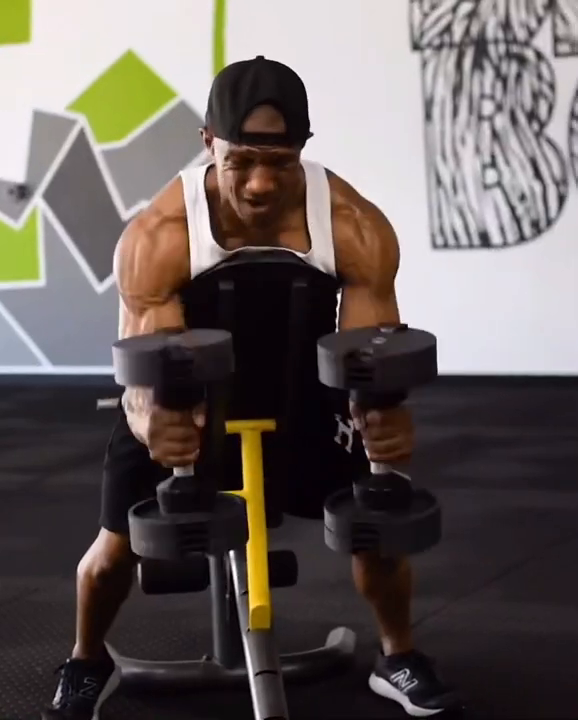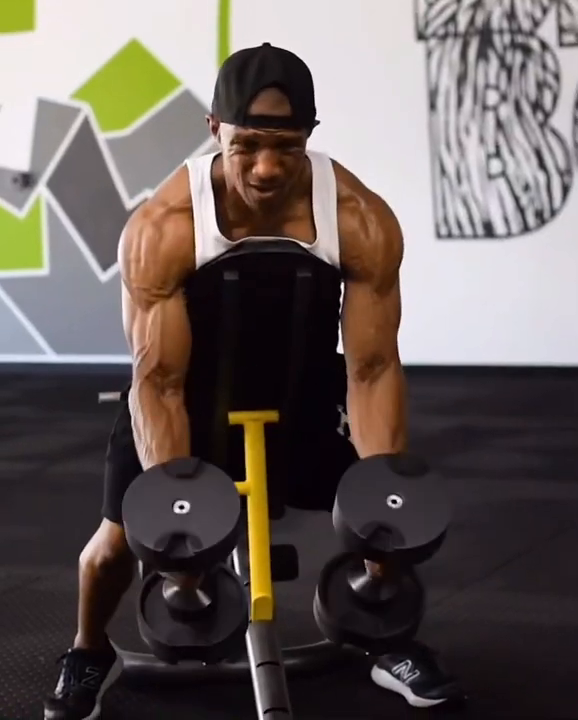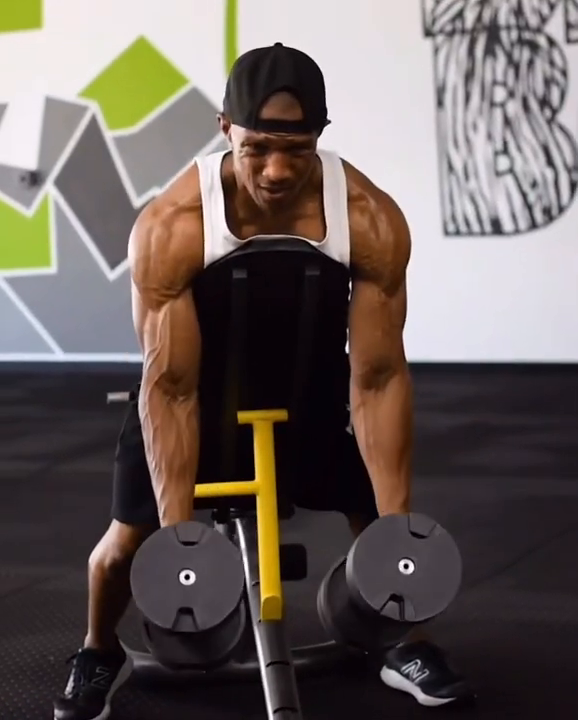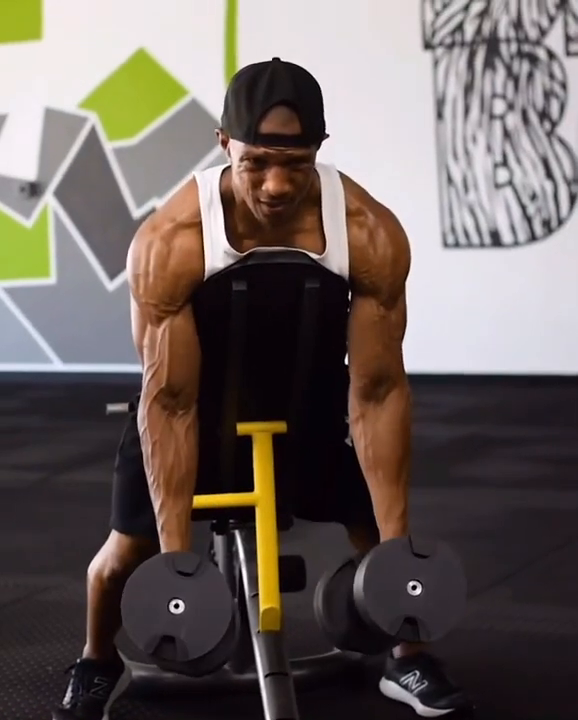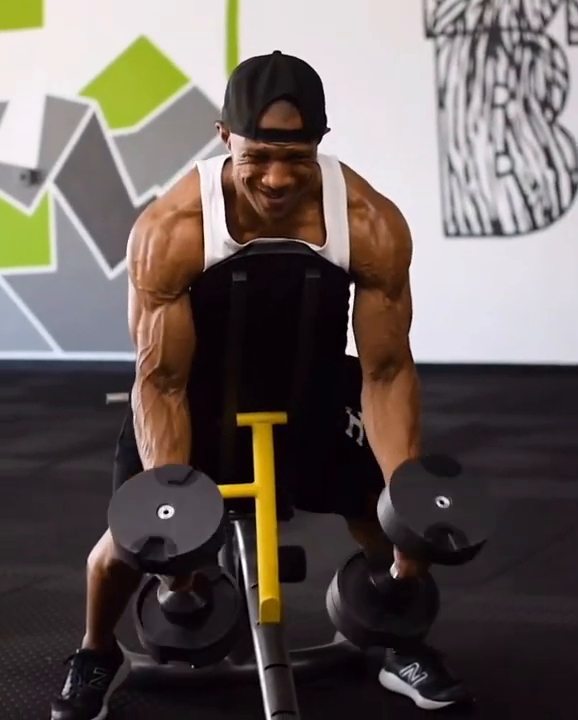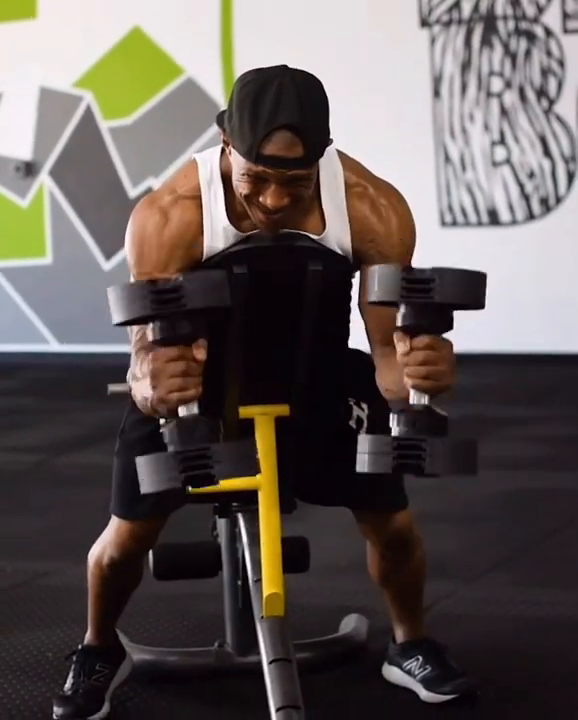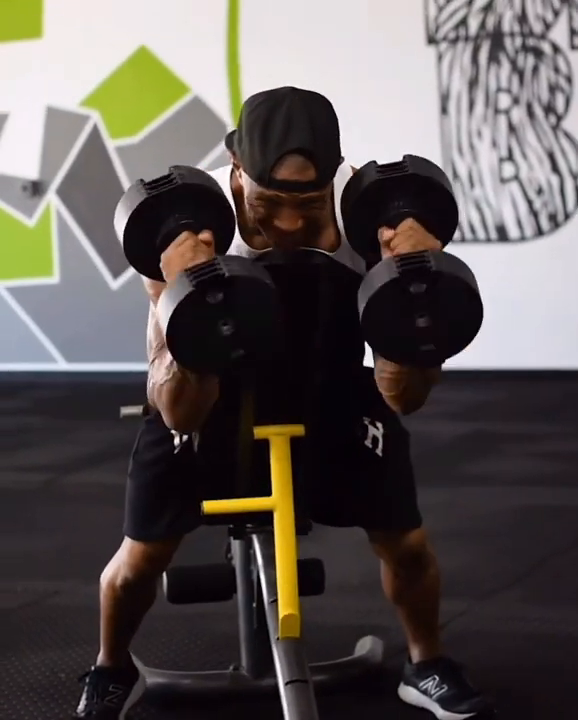
dt=0.3s
person 1, frame 1
left shoulder: (356, 227)
right shoulder: (155, 236)
left wrist: (388, 425)
right wrist: (155, 431)
right knee: (117, 547)
left ankle: (398, 661)
right ankle: (88, 665)
person 1, frame 2
left shoulder: (361, 220)
right shoulder: (160, 227)
left elbow: (372, 367)
right elbow: (158, 381)
right hip: (194, 376)
right knee: (120, 535)
left ankle: (399, 650)
right ankle: (90, 655)
person 1, frame 3
left shoulder: (372, 220)
right shoulder: (168, 227)
left elbow: (377, 376)
right elbow: (171, 387)
left wrist: (397, 522)
right wrist: (179, 533)
right hip: (200, 378)
left knee: (383, 523)
right knee: (130, 536)
left ankle: (408, 649)
right ankle: (100, 655)
person 1, frame 4
left shoulder: (371, 235)
right shoulder: (167, 242)
left elbow: (376, 392)
right elbow: (170, 402)
left wrist: (396, 538)
right wrist: (176, 552)
right hip: (199, 390)
left knee: (380, 535)
right knee: (129, 550)
left ankle: (407, 662)
right ankle: (98, 666)
person 1, frame 5
left shoulder: (372, 223)
right shoulder: (168, 229)
left elbow: (386, 371)
right elbow: (159, 382)
right hip: (201, 381)
left knee: (385, 524)
left ankle: (406, 654)
right ankle: (98, 656)
person 1, frame 6
left shoulder: (374, 210)
right shoulder: (167, 217)
left elbow: (389, 352)
right elbow: (151, 361)
left wrist: (416, 372)
right wrist: (155, 386)
right hip: (202, 372)
left knee: (393, 518)
right knee: (128, 533)
left ankle: (410, 646)
right ankle: (100, 652)
person 1, frame 7
left shoulder: (382, 218)
right shoulder: (186, 231)
left elbow: (406, 397)
right elbow: (179, 412)
left hip: (331, 382)
right hip: (215, 389)
left knee: (405, 542)
right knee: (141, 555)
left ankle: (425, 666)
